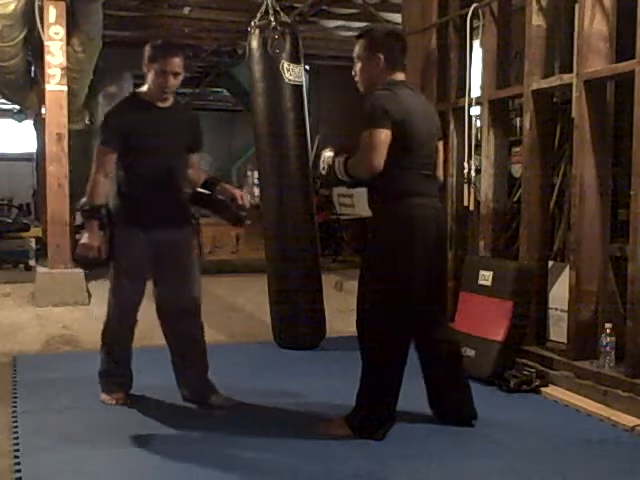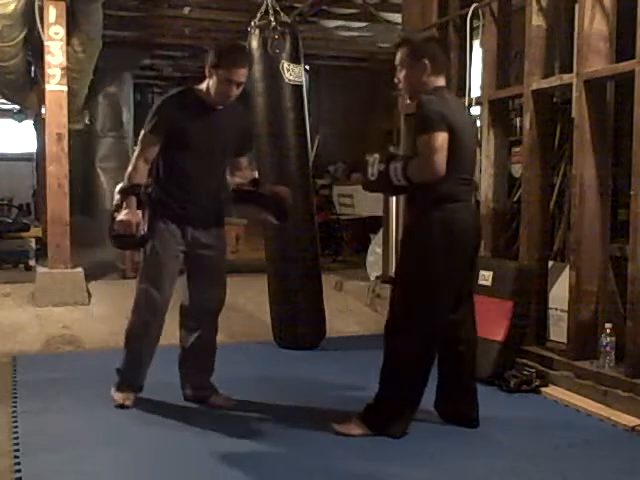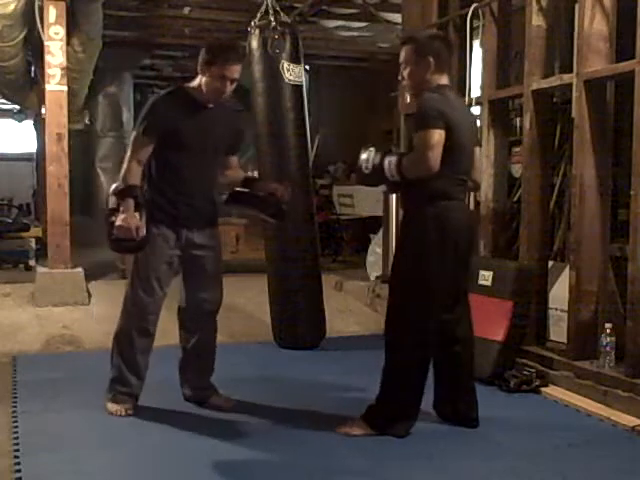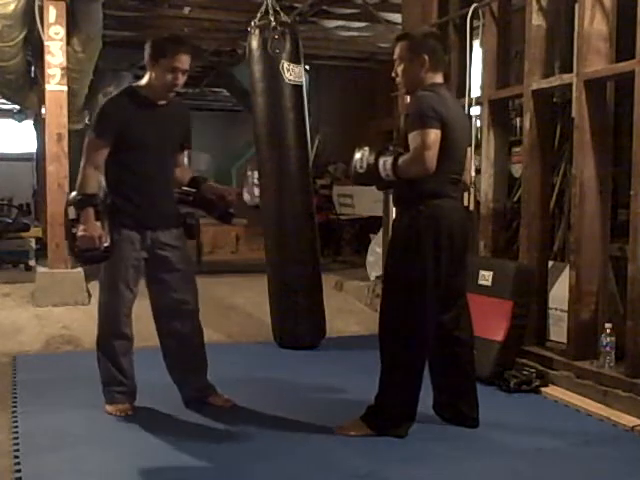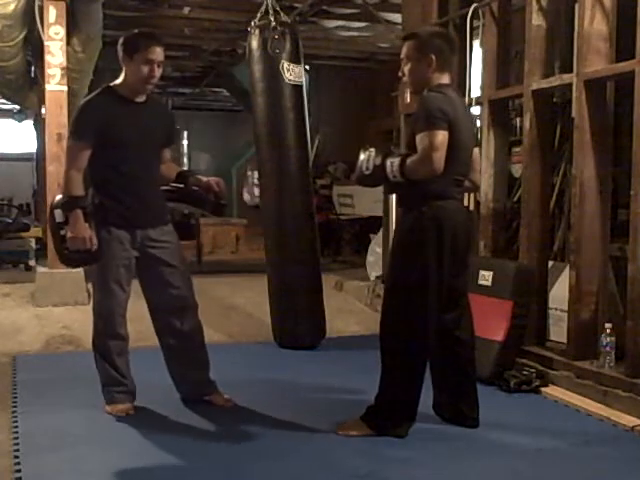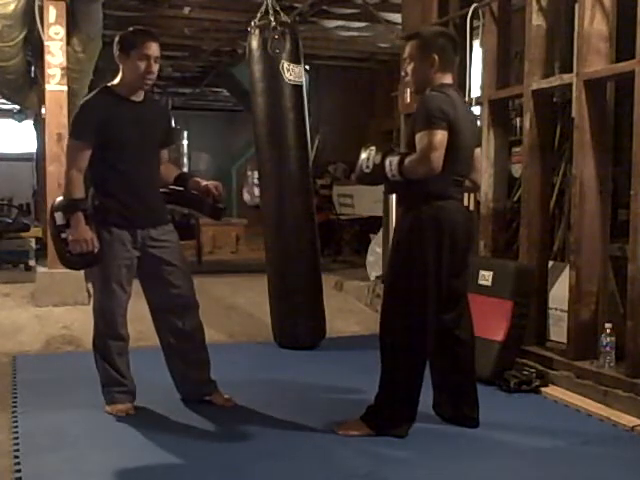
dt=0.5s
person 1, frame 1
left shoulder: (380, 101)
right shoulder: (424, 105)
left elbow: (371, 162)
left wrist: (335, 165)
left hip: (399, 218)
right hip: (430, 213)
left knee: (382, 320)
right knee: (431, 316)
left ankle: (369, 419)
right ankle: (455, 403)
person 1, frame 2
left shoulder: (430, 106)
right shoulder: (458, 108)
left elbow: (433, 166)
left wrist: (388, 172)
right wrist: (401, 172)
left hip: (437, 222)
right hip: (463, 218)
left knee: (412, 322)
right knee: (456, 317)
left ankle: (385, 416)
right ankle: (460, 406)
person 1, frame 3
left shoulder: (430, 104)
right shoulder: (462, 109)
left elbow: (427, 161)
left wrist: (386, 167)
left hip: (431, 219)
right hip: (457, 217)
left knee: (410, 319)
right knee: (452, 315)
left ankle: (390, 416)
right ankle: (459, 406)
person 1, frame 4
left shoulder: (424, 102)
right shoulder: (455, 107)
left elbow: (423, 160)
left wrist: (378, 167)
left hip: (425, 218)
right hip: (452, 215)
left knee: (404, 318)
right knee: (449, 314)
left ankle: (388, 416)
right ankle: (460, 406)
person 1, frame 5
left shoulder: (431, 104)
right shoulder: (461, 108)
left elbow: (431, 162)
left wrist: (383, 168)
left hip: (428, 219)
right hip: (454, 216)
left knee: (406, 319)
right knee: (451, 315)
left ankle: (389, 416)
right ankle: (459, 406)
person 1, frame 6
left shoulder: (432, 103)
right shoulder: (464, 109)
left elbow: (428, 162)
left wrist: (383, 167)
left hip: (428, 219)
right hip: (455, 216)
left knee: (405, 318)
right knee: (450, 315)
left ankle: (388, 416)
right ankle: (460, 406)
person 2, frame 1
left shoulder: (187, 119)
right shoulder: (122, 115)
right elbow: (102, 173)
left wrist: (219, 186)
right wrist: (92, 225)
left hip: (177, 227)
right hip: (132, 228)
left knee: (185, 307)
right knee: (122, 308)
left ankle: (197, 386)
right ankle: (115, 383)
person 2, frame 2
left shoulder: (238, 120)
right shoulder: (174, 107)
left elbow: (239, 172)
right elbow: (143, 159)
right wrist: (131, 204)
left hip: (211, 226)
right hip: (167, 221)
left knee: (206, 306)
right knee: (152, 301)
left ankle: (198, 384)
right ankle: (129, 382)
person 2, frame 3
left shoulder: (230, 118)
right shoulder: (165, 107)
right elbow: (135, 160)
left wrist: (257, 185)
right wrist: (128, 208)
left hip: (204, 227)
right hip: (160, 225)
left knee: (203, 307)
right knee: (142, 307)
left ankle: (198, 386)
right ankle: (123, 391)
person 2, frame 4
left shoulder: (180, 116)
right shoulder: (118, 108)
right elbow: (92, 166)
left wrist: (203, 185)
right wrist: (89, 218)
left hip: (168, 227)
right hip: (124, 227)
left knee: (182, 308)
right knee: (116, 311)
left ankle: (196, 387)
right ankle: (119, 392)
person 2, frame 5
left shoulder: (160, 113)
right shoulder: (97, 108)
right elbow: (75, 168)
left wrist: (192, 180)
right wrist: (76, 219)
left hip: (157, 225)
right hip: (112, 227)
left knee: (180, 305)
right knee: (111, 312)
left ankle: (198, 385)
right ankle: (118, 393)
person 2, frame 6
left shoulder: (159, 113)
right shoulder: (96, 108)
right elbow: (75, 170)
left wrist: (192, 182)
right wrist: (77, 221)
left hip: (158, 225)
right hip: (112, 228)
left knee: (181, 305)
right knee: (111, 313)
left ankle: (198, 385)
right ankle: (118, 393)
